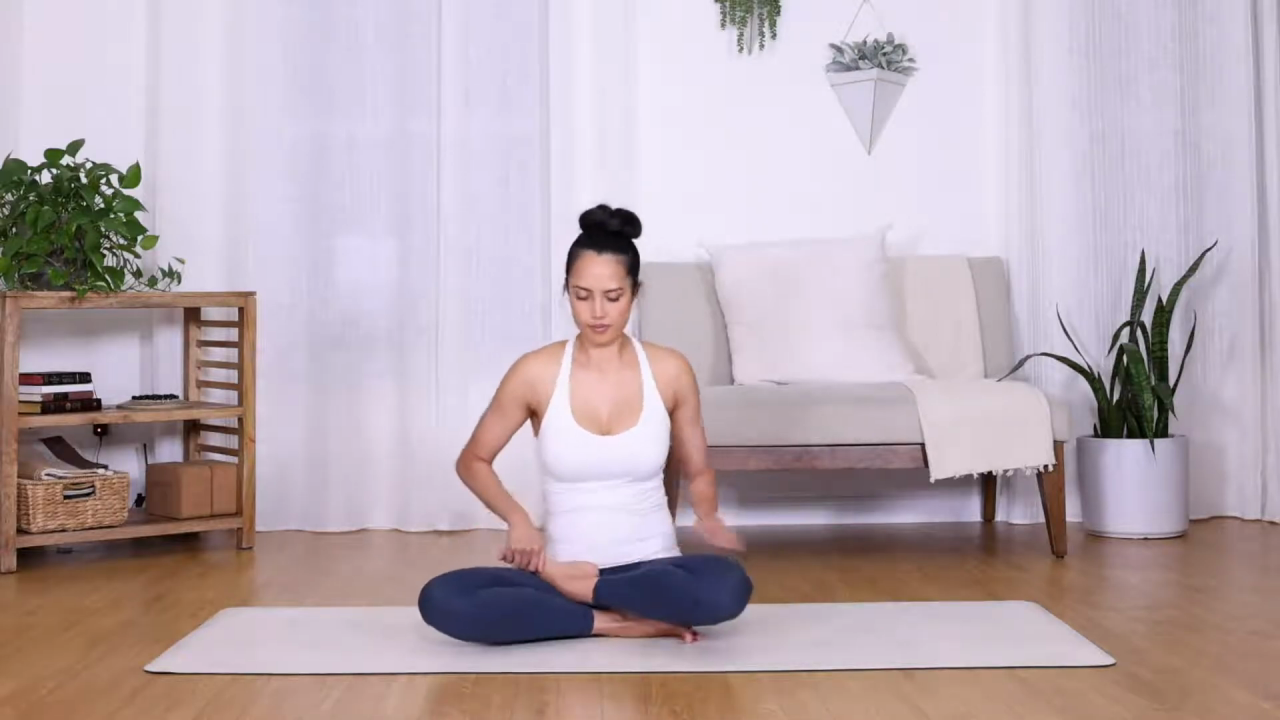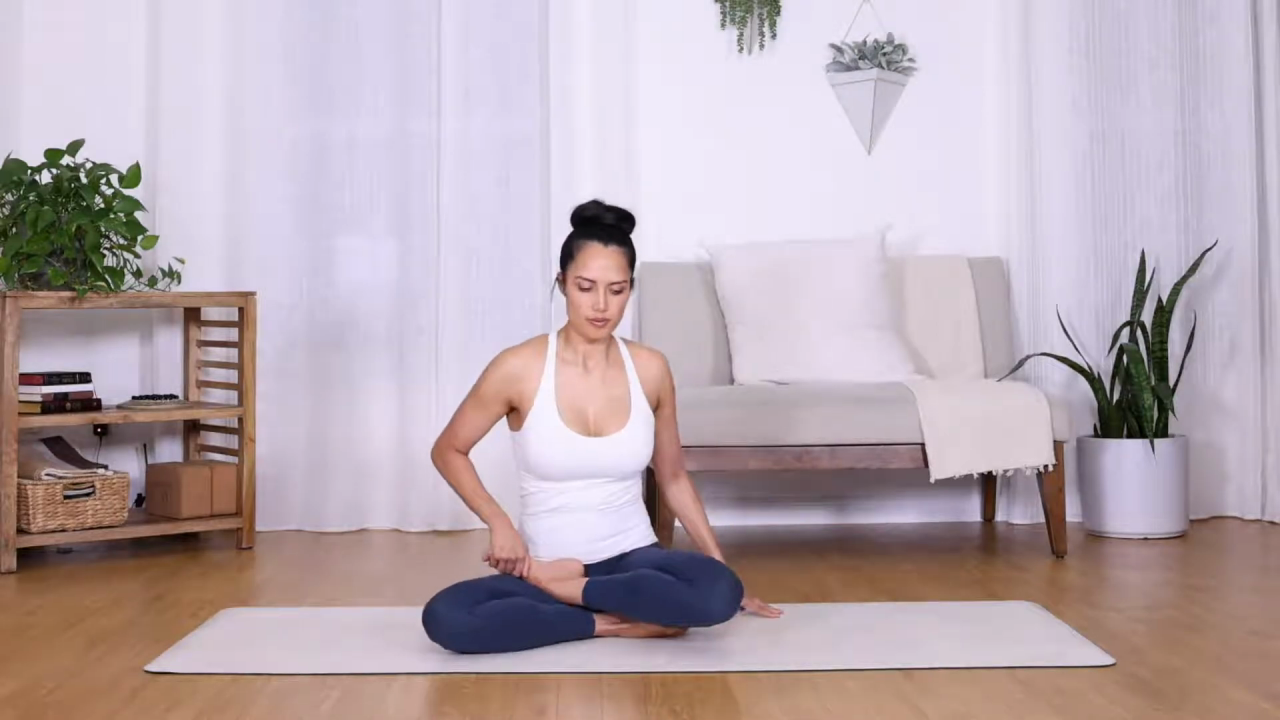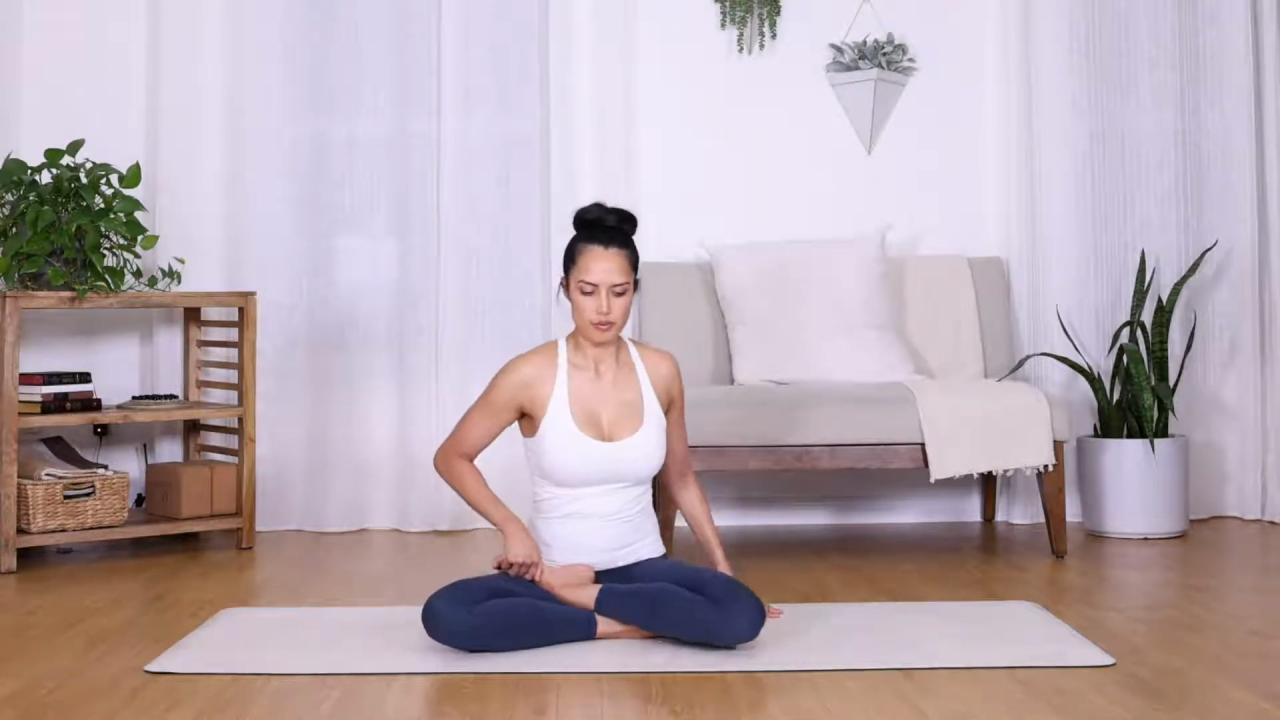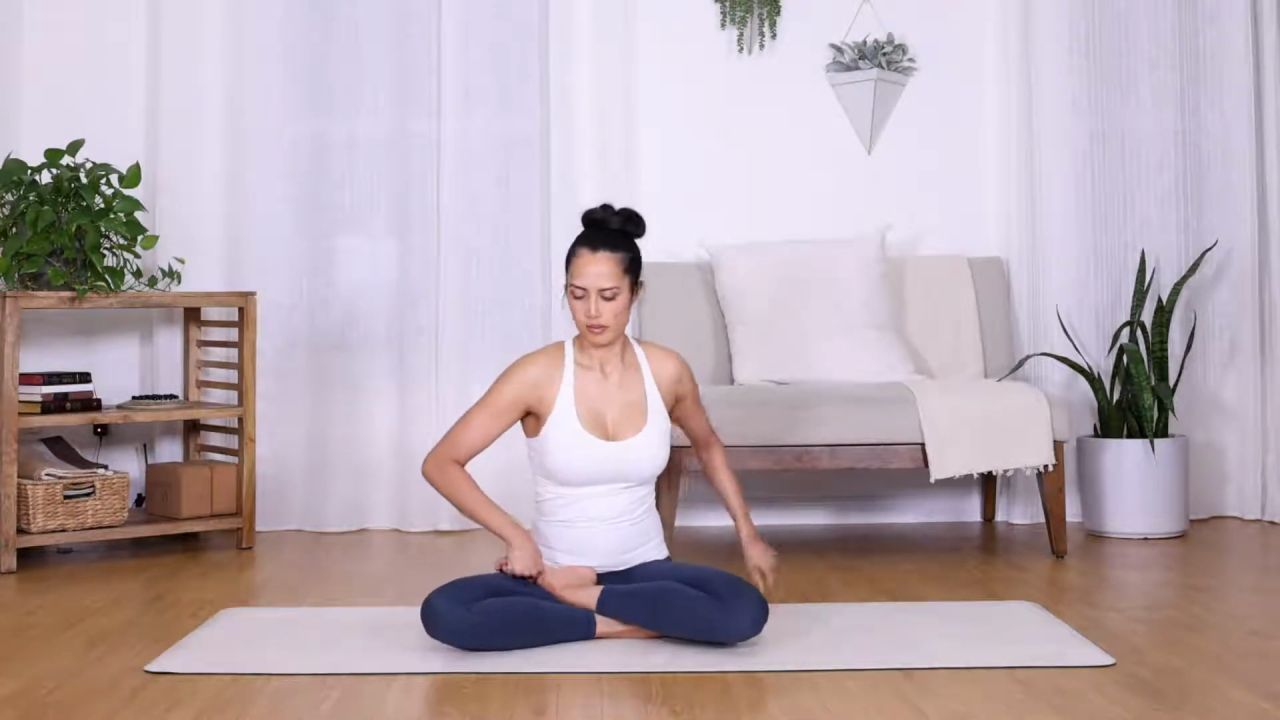
dt=0.4s
person 1, frame 1
left shoulder: (670, 371)
right shoulder: (535, 372)
left elbow: (698, 473)
right elbow: (473, 460)
left wrist: (709, 519)
right wrist: (518, 518)
left hip: (649, 570)
right hip: (564, 568)
left knee: (729, 588)
right knee: (440, 600)
left ankle: (577, 590)
right ankle: (614, 621)
person 1, frame 2
left shoulder: (650, 369)
right shoulder: (518, 368)
left elbow: (673, 477)
right elbow: (447, 451)
left wrist: (721, 566)
right wrist: (499, 523)
left hip: (633, 558)
right hip: (547, 566)
left knee: (718, 594)
right knee: (445, 620)
left ankle: (566, 591)
right ankle: (615, 621)
person 1, frame 3
left shoulder: (660, 370)
right shoulder: (530, 374)
left elbow: (680, 477)
right elbow: (451, 457)
left wrist: (722, 567)
right wrist: (512, 527)
left hip: (640, 565)
right hip: (554, 569)
left knee: (743, 617)
right knee: (443, 615)
left ankle: (575, 596)
right ankle: (619, 623)
person 1, frame 4
left shoulder: (666, 370)
right shoulder: (537, 374)
left elbow: (708, 446)
right elbow: (440, 464)
left wrist: (748, 532)
right wrist: (516, 536)
left hip: (644, 567)
right hip: (556, 571)
left knee: (747, 612)
right knee: (442, 613)
left ankle: (576, 598)
right ankle: (616, 623)
